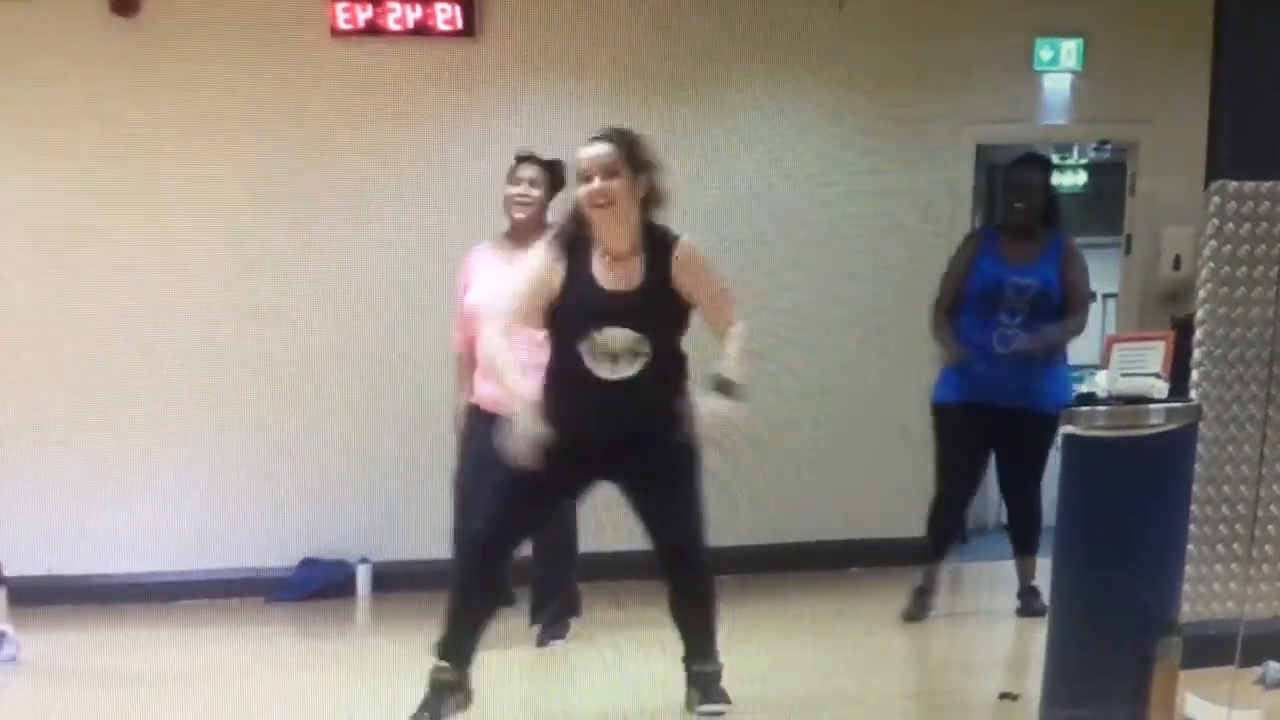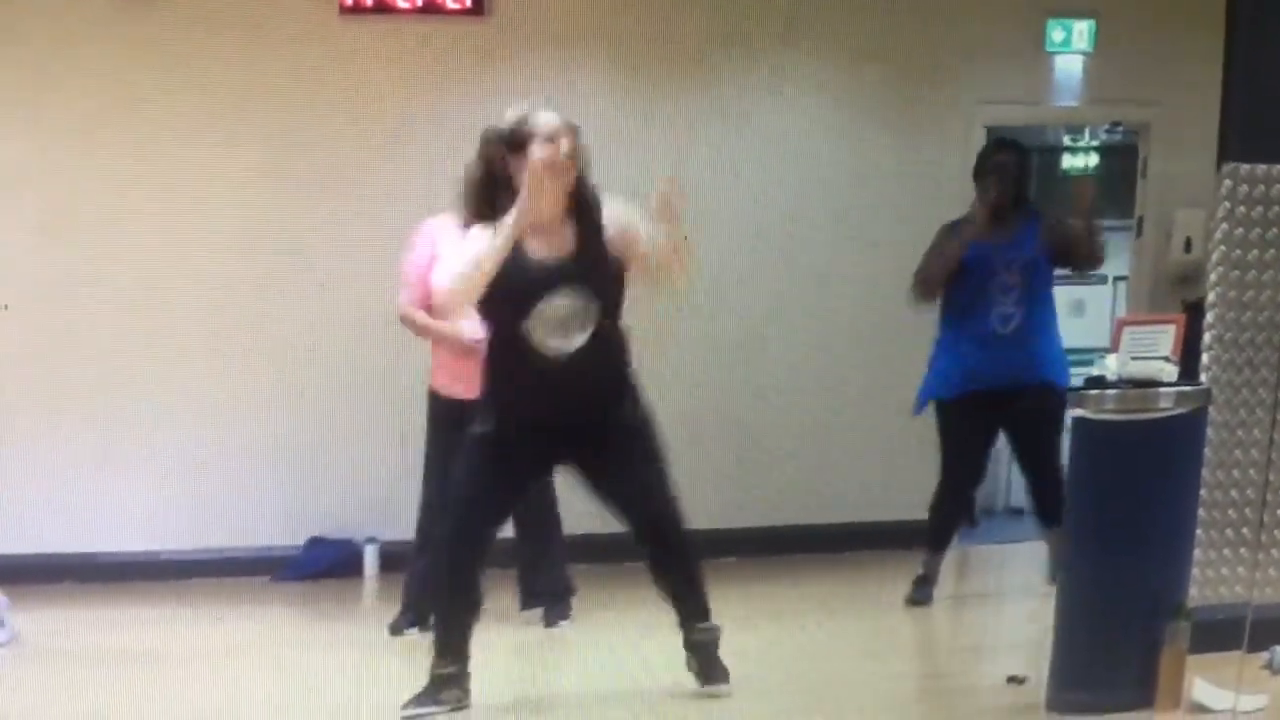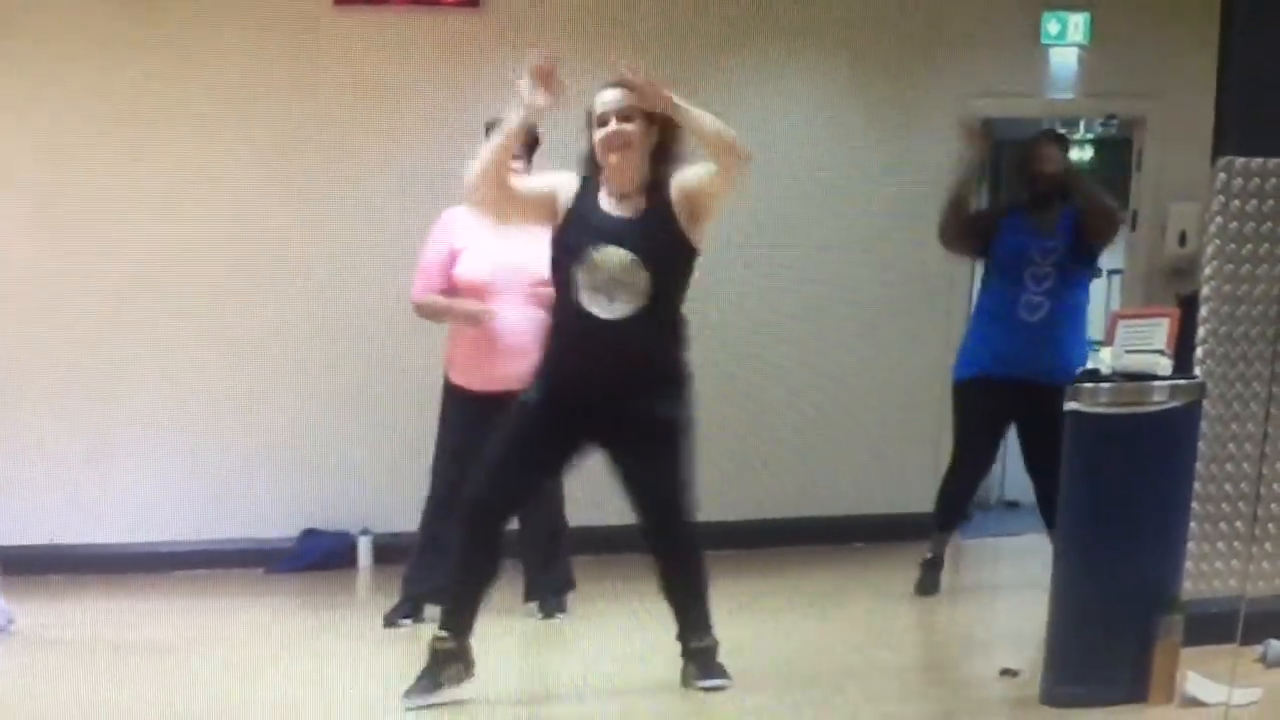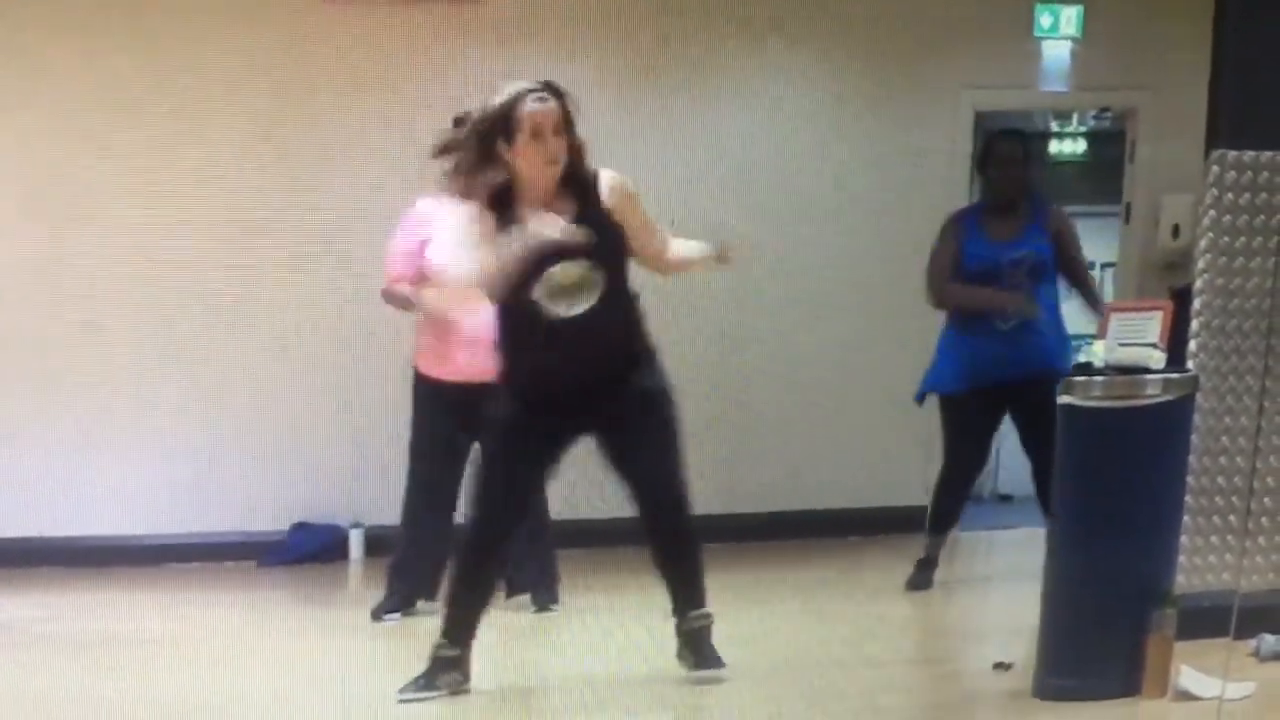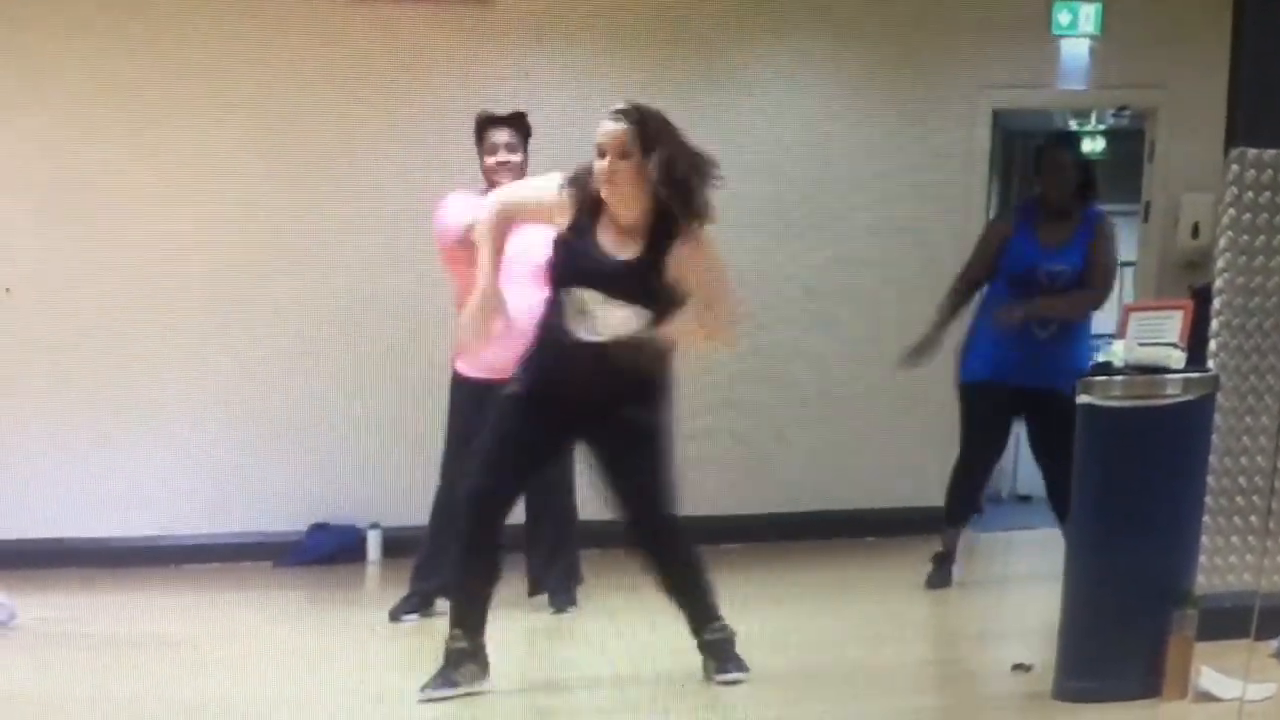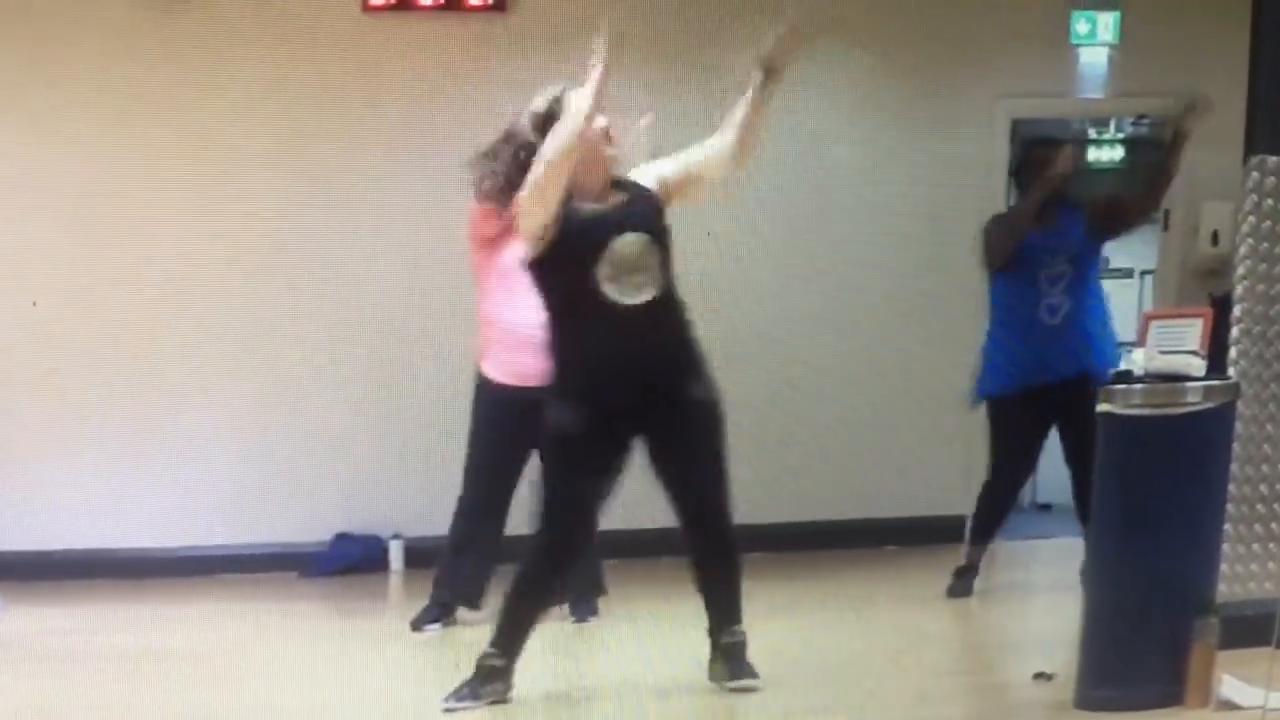
dt=0.5s
person 1, frame 1
left shoulder: (676, 254)
right shoulder: (557, 254)
left elbow: (728, 318)
right elbow: (502, 330)
left wrist: (724, 387)
right wrist: (521, 402)
left hip: (655, 435)
right hip: (565, 433)
left knee: (686, 556)
right knee: (486, 548)
person 1, frame 2
left shoulder: (607, 222)
right shoulder: (491, 238)
left elbow: (670, 272)
right elbow: (456, 293)
left wrist: (669, 240)
right wrist: (516, 228)
left hip: (606, 413)
right hip: (515, 419)
left knee: (663, 529)
right knee: (460, 543)
left ankle: (703, 647)
person 1, frame 3
left shoulder: (681, 196)
right shoulder: (567, 196)
left elbow: (732, 158)
right elbow: (482, 188)
left wrist: (667, 101)
right wrist: (527, 109)
left hip: (647, 400)
right hip: (558, 394)
left knee: (670, 531)
right knee: (482, 515)
left ankle: (699, 652)
right ankle: (450, 654)
person 1, frame 4
left shoulder: (605, 190)
right shoulder: (486, 212)
left elbow: (659, 253)
right elbow: (463, 283)
left wrist: (708, 253)
right wrist: (524, 239)
left hip: (625, 381)
right hip: (535, 395)
left knee: (667, 505)
right knee: (489, 525)
left ankle: (695, 635)
right ankle: (451, 660)
person 1, frame 5
left shoulder: (683, 241)
right shoulder: (572, 201)
left elbow: (721, 325)
right elbow: (498, 205)
left wrist: (645, 326)
right wrist: (486, 292)
left hip: (626, 404)
right hip: (542, 389)
left knee: (654, 528)
right knee: (481, 509)
left ankle: (715, 642)
right ankle: (465, 656)
person 1, frame 6
left shoulder: (644, 186)
right shoulder: (542, 206)
left elbow: (729, 148)
right elbow: (551, 161)
left wrist: (764, 79)
right wrist: (594, 81)
left hip: (676, 389)
right hip: (592, 400)
left knee: (709, 523)
right knee: (558, 540)
left ankle: (727, 650)
right ankle: (495, 667)
person 2, frame 1
right shoulder: (479, 258)
right elbow: (465, 341)
right wrist: (462, 404)
right hip: (489, 411)
left knee: (552, 515)
right knee: (473, 510)
left ankle: (555, 613)
person 2, frame 2
right shoulder: (436, 232)
right elbow: (408, 307)
right wrist: (451, 336)
right hip: (453, 395)
left knee: (533, 496)
right knee: (440, 498)
left ankle: (552, 594)
right ankle: (419, 603)
person 2, frame 3
left shoulder: (554, 221)
right shoulder: (455, 223)
right elbow: (422, 298)
left wrist: (561, 296)
right wrist: (462, 308)
left hip: (538, 385)
right hip: (469, 387)
left knee: (542, 492)
right knee: (449, 491)
left ankle: (550, 588)
right ankle: (419, 593)
person 2, frame 4
right shoulder: (427, 213)
right elbow: (392, 286)
right wrist: (425, 301)
right hip: (441, 379)
right knee: (429, 486)
left ankle: (538, 582)
right ankle: (406, 588)
person 2, frame 5
right shoulder: (460, 205)
right elbow: (458, 235)
right hip: (480, 375)
left knee: (551, 484)
right knee: (460, 485)
left ankle: (559, 582)
right ankle: (427, 588)
person 2, frame 6
right shoulder: (488, 220)
right elbow: (489, 187)
left wrist: (639, 140)
right hip: (503, 385)
right knee: (482, 493)
left ankle: (580, 592)
right ankle: (448, 597)
person 3, frame 1
left shoulder: (1063, 253)
right shoulder: (977, 245)
left elbow: (1077, 316)
right elbow: (942, 309)
left wrist: (1043, 340)
right wrist: (949, 345)
left hip: (1033, 395)
right hip: (966, 392)
left knee: (1022, 490)
right knee: (953, 489)
left ankle: (1027, 586)
right ankle: (926, 587)
person 3, frame 2
left shoulder: (1042, 229)
right shoulder: (954, 235)
left elbow: (1090, 260)
right elbow: (922, 290)
left wrist: (1085, 217)
right wrist: (965, 239)
left hip: (1035, 377)
right hip: (966, 380)
left knee: (1046, 470)
right knee: (958, 479)
right ankle: (927, 574)
person 3, frame 3
left shoulder: (1082, 223)
right shoulder: (1001, 221)
left elbow: (1111, 218)
right elbow: (950, 234)
left wrist: (1066, 172)
right wrist: (973, 169)
left hip: (1055, 372)
right hip: (988, 366)
left knee: (1051, 472)
right knee: (968, 464)
right ankle: (934, 559)
person 3, frame 4
left shoulder: (1049, 219)
right shoulder: (960, 226)
left elbow: (1078, 274)
right elbow: (938, 292)
left wrist: (1102, 310)
right wrist: (997, 298)
left hip: (1039, 366)
right hip: (972, 368)
left knee: (1052, 461)
right knee: (961, 464)
right ankle: (929, 559)
person 3, frame 5
left shoulder: (1097, 229)
right shoulder: (1012, 223)
left elbow: (1095, 295)
right elbow: (967, 281)
left wrist: (1030, 308)
right wrist: (934, 332)
left hip: (1059, 373)
right hip: (993, 367)
left knee: (1061, 466)
right knee: (976, 460)
right ankle: (945, 555)
person 3, frame 6
left shoulder: (1086, 218)
right shoulder: (1002, 227)
left elbow: (1145, 204)
right elbow: (1001, 246)
left wrist: (1176, 145)
right wrist: (1047, 182)
left hip: (1083, 370)
right hip: (1018, 373)
left knee: (1091, 470)
right knee: (1007, 473)
right ankle: (969, 565)
